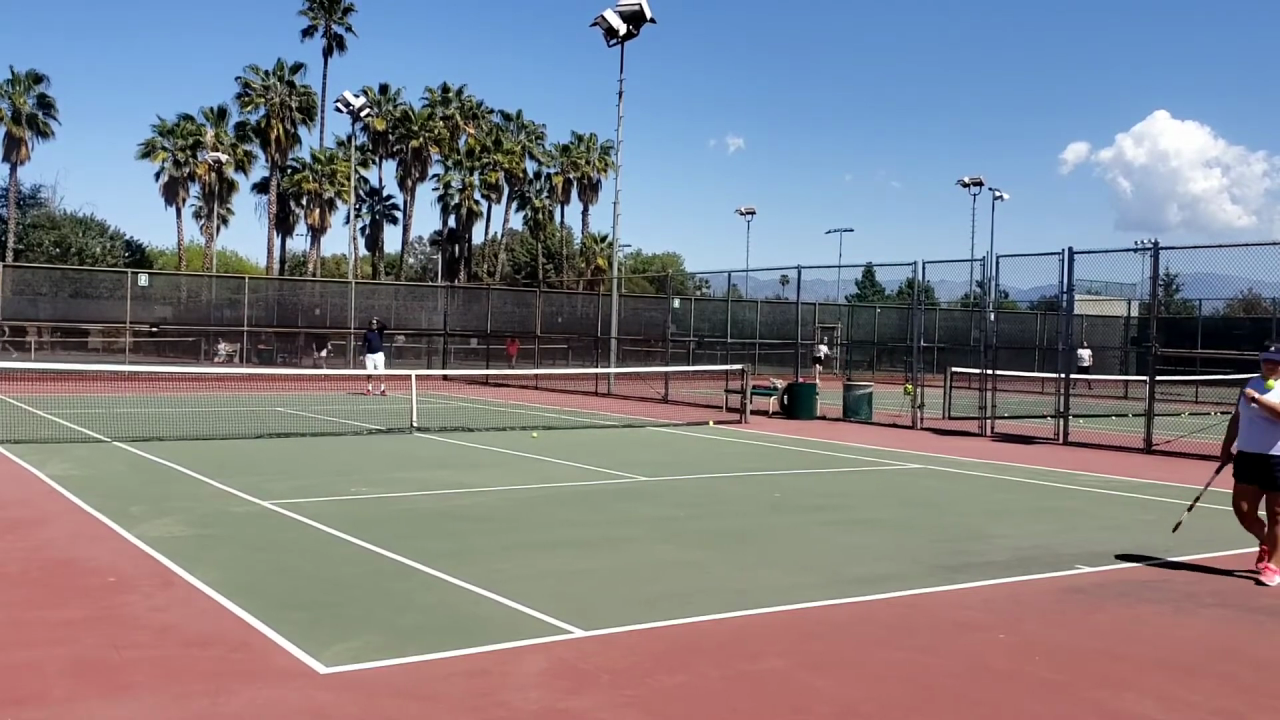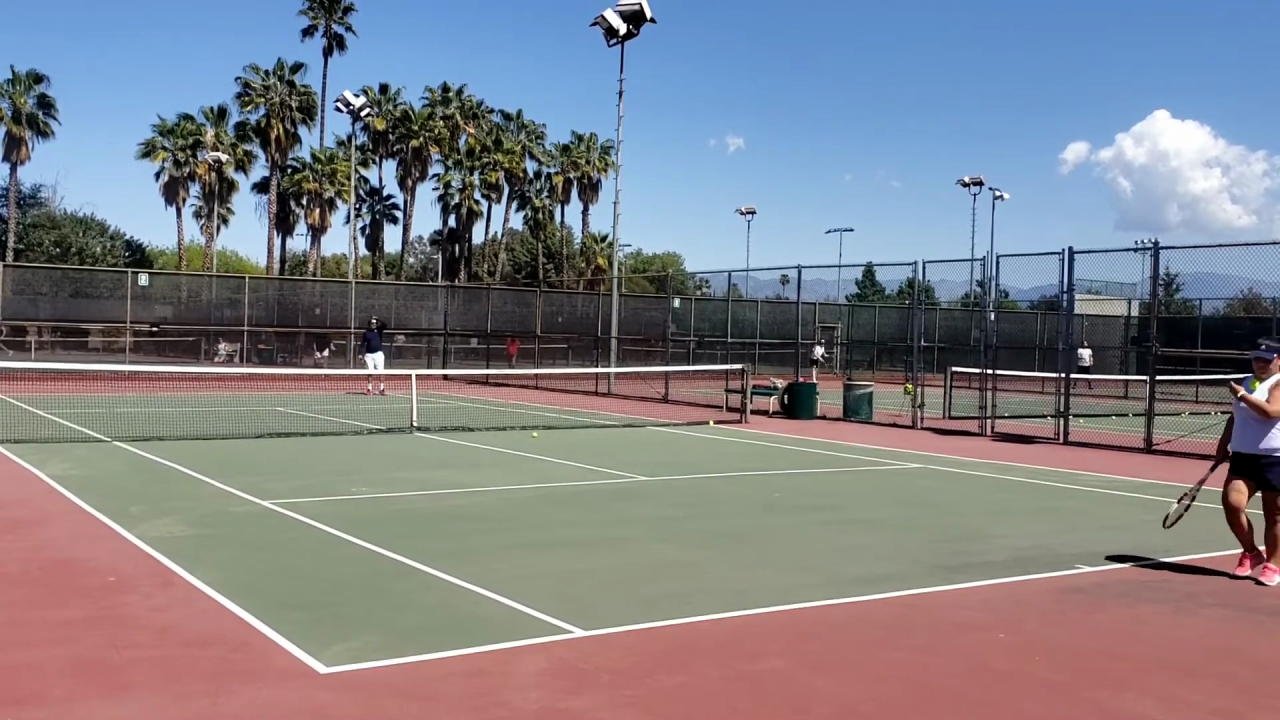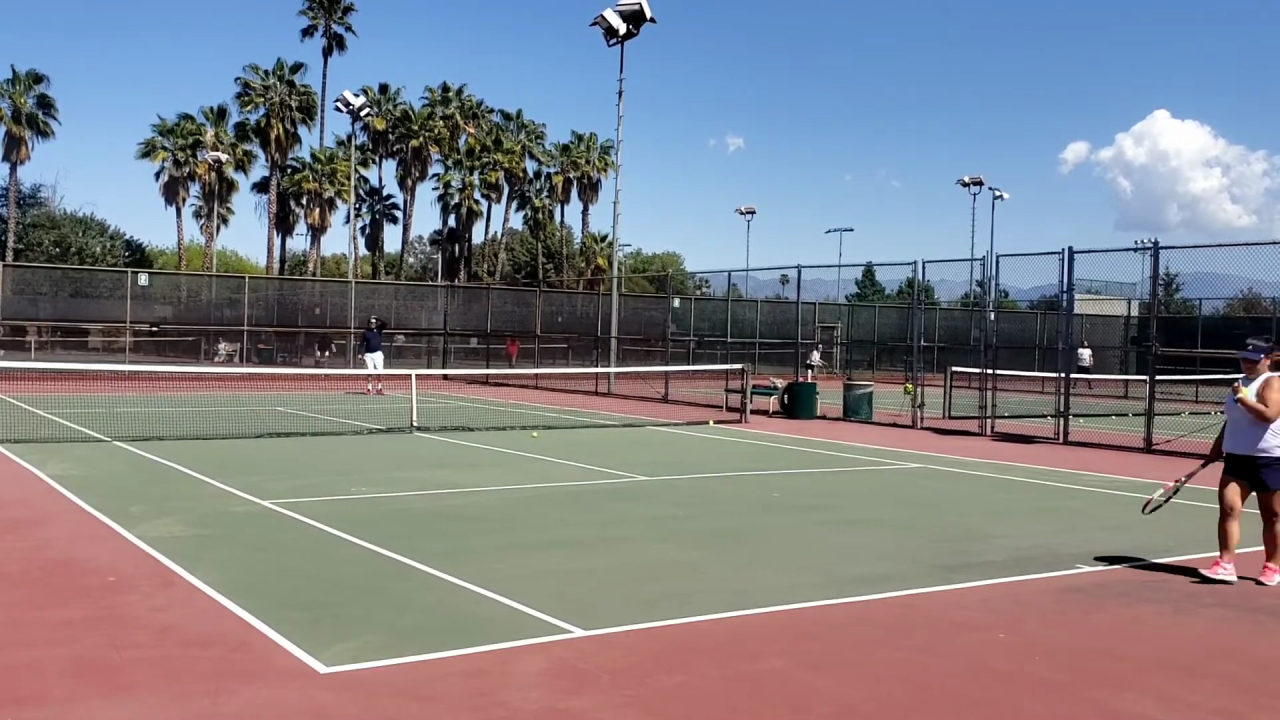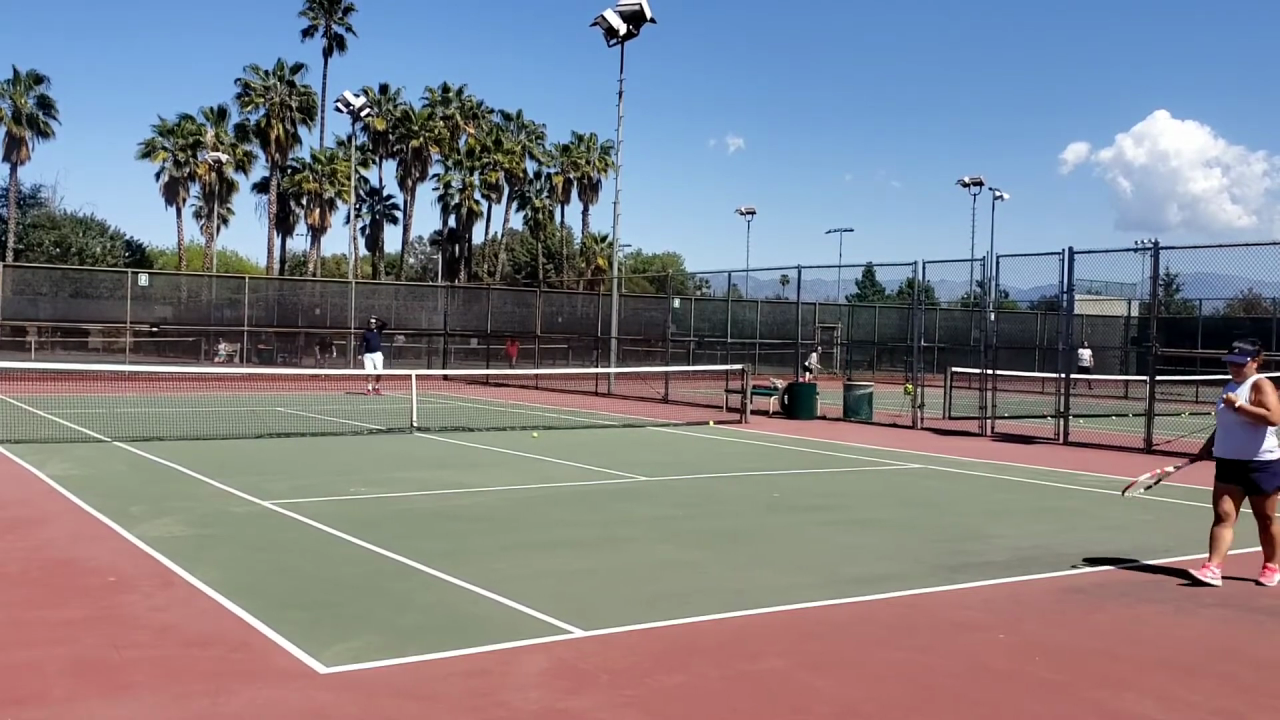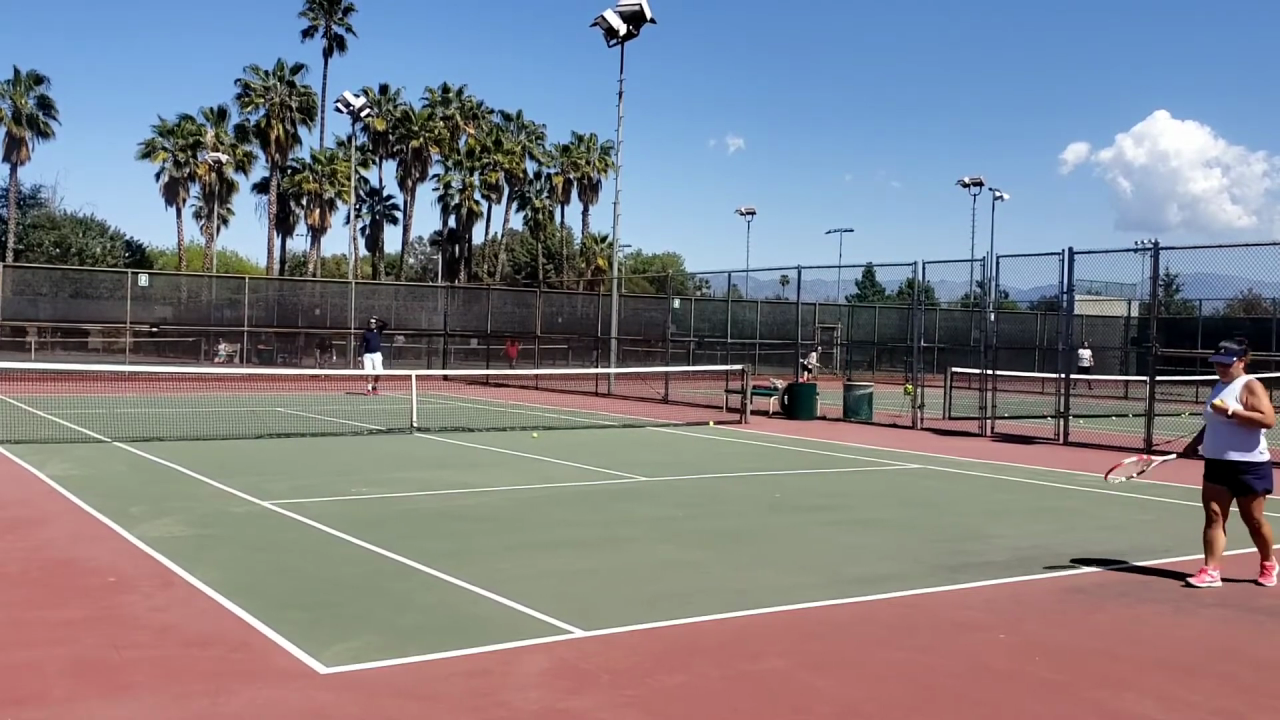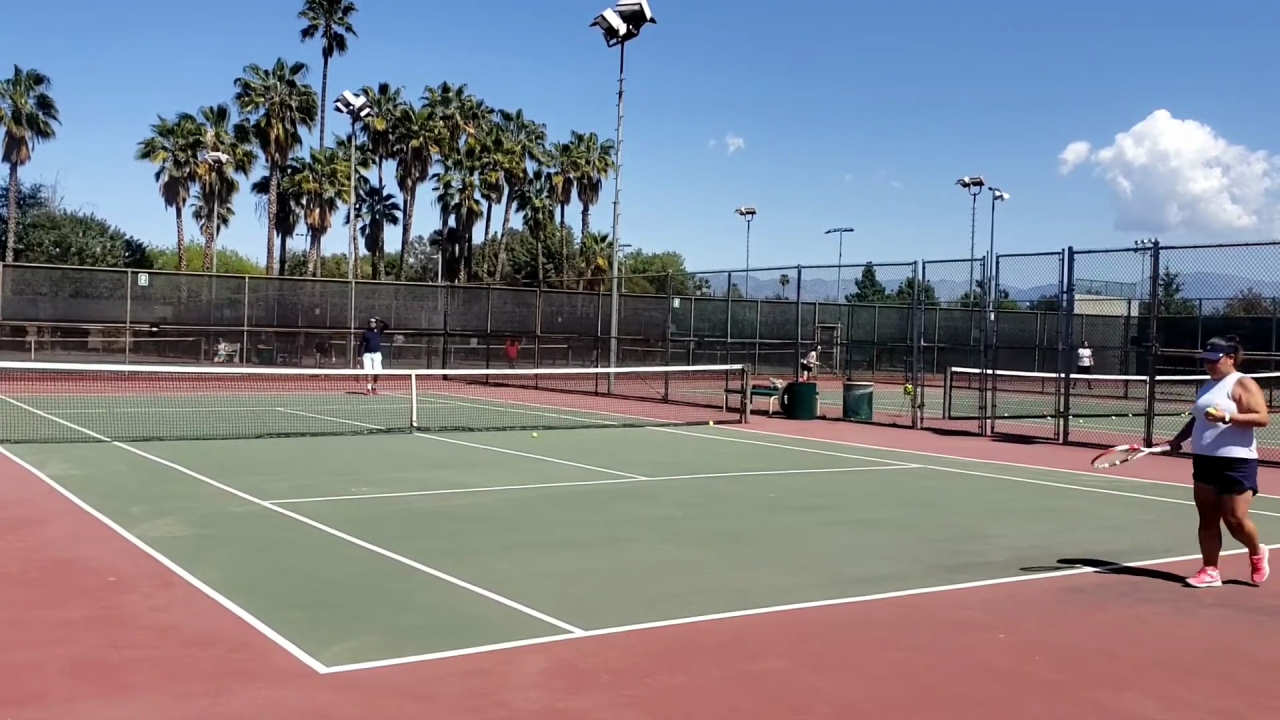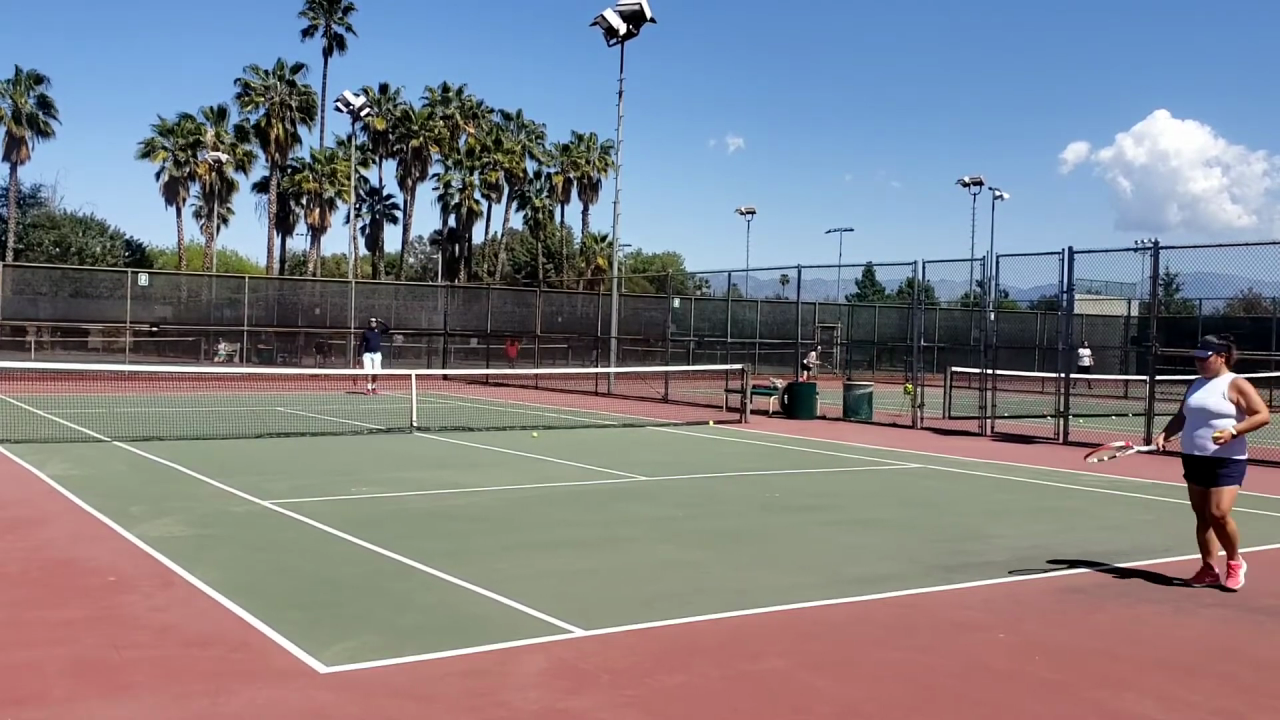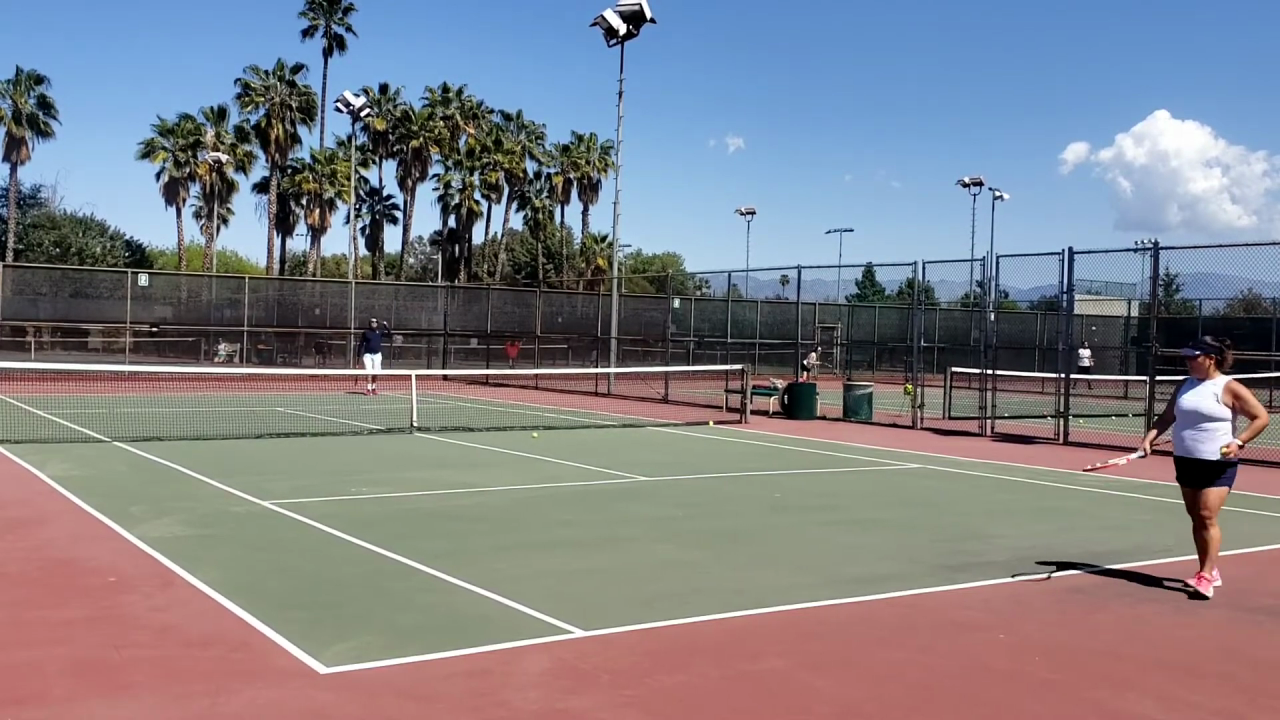
dt=0.1s
person 1, frame 1
right shoulder: (1252, 383)
right elbow: (1237, 419)
left wrist: (1256, 399)
right wrist: (1226, 446)
right hip: (1247, 458)
right knee: (1243, 510)
person 1, frame 2
right shoulder: (1247, 382)
right elbow: (1235, 418)
left wrist: (1243, 396)
right wrist: (1223, 445)
right hip: (1243, 457)
right knee: (1232, 505)
right ankle: (1251, 553)
person 1, frame 3
right shoulder: (1241, 382)
left wrist: (1242, 399)
right wrist: (1218, 445)
right hip: (1236, 459)
right knee: (1228, 509)
right ankle: (1225, 565)
person 1, frame 4
right shoulder: (1231, 387)
left wrist: (1240, 406)
right wrist: (1208, 445)
right hip: (1227, 464)
right knee: (1223, 516)
right ankle: (1213, 568)
person 1, frame 5
left shoulder: (1251, 386)
right shoulder: (1218, 388)
left elbow: (1268, 419)
left wrist: (1232, 411)
right wrist: (1195, 442)
left hip: (1249, 466)
right hip: (1216, 464)
left knee: (1253, 521)
right knee: (1213, 517)
left ankle: (1269, 562)
right ankle: (1210, 570)
person 1, frame 6
left shoulder: (1243, 384)
right shoulder: (1206, 386)
left elbow: (1262, 418)
left wrist: (1227, 417)
right wrist: (1179, 438)
left hip: (1236, 463)
right hip: (1204, 461)
left knee: (1235, 519)
right knee: (1208, 517)
left ankle: (1257, 554)
right ankle: (1210, 570)
person 1, frame 7
left shoulder: (1236, 384)
right shoulder: (1196, 384)
left elbow: (1263, 415)
right elbow: (1182, 416)
left wrist: (1232, 431)
right wrist: (1164, 435)
left hip: (1227, 462)
right hip: (1194, 460)
left knee: (1220, 515)
right knee: (1203, 516)
left ankle: (1235, 562)
right ankle: (1209, 569)
person 1, frame 8
left shoulder: (1230, 388)
right shoulder: (1186, 385)
left elbow: (1262, 418)
right elbow: (1167, 416)
left wrist: (1238, 442)
right wrist: (1150, 436)
left hip: (1217, 465)
right hip: (1186, 462)
left knee: (1207, 516)
right knee: (1197, 517)
left ankle: (1206, 576)
right ankle: (1210, 572)
